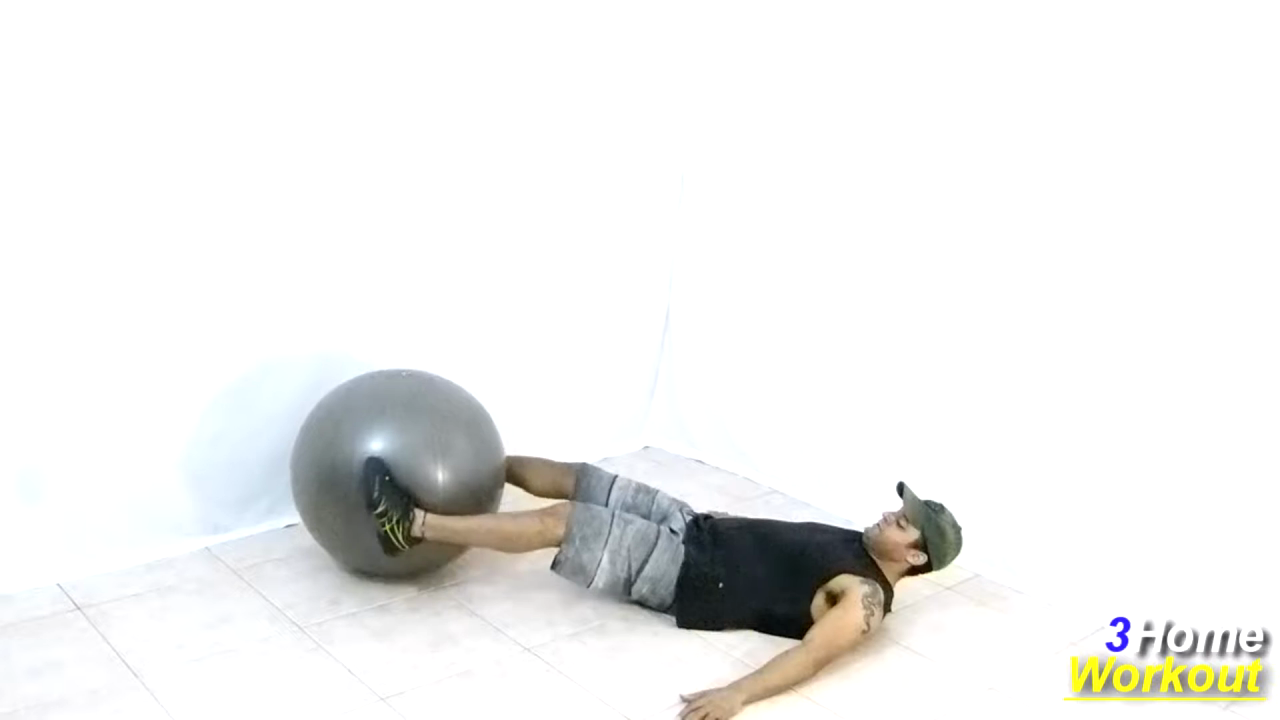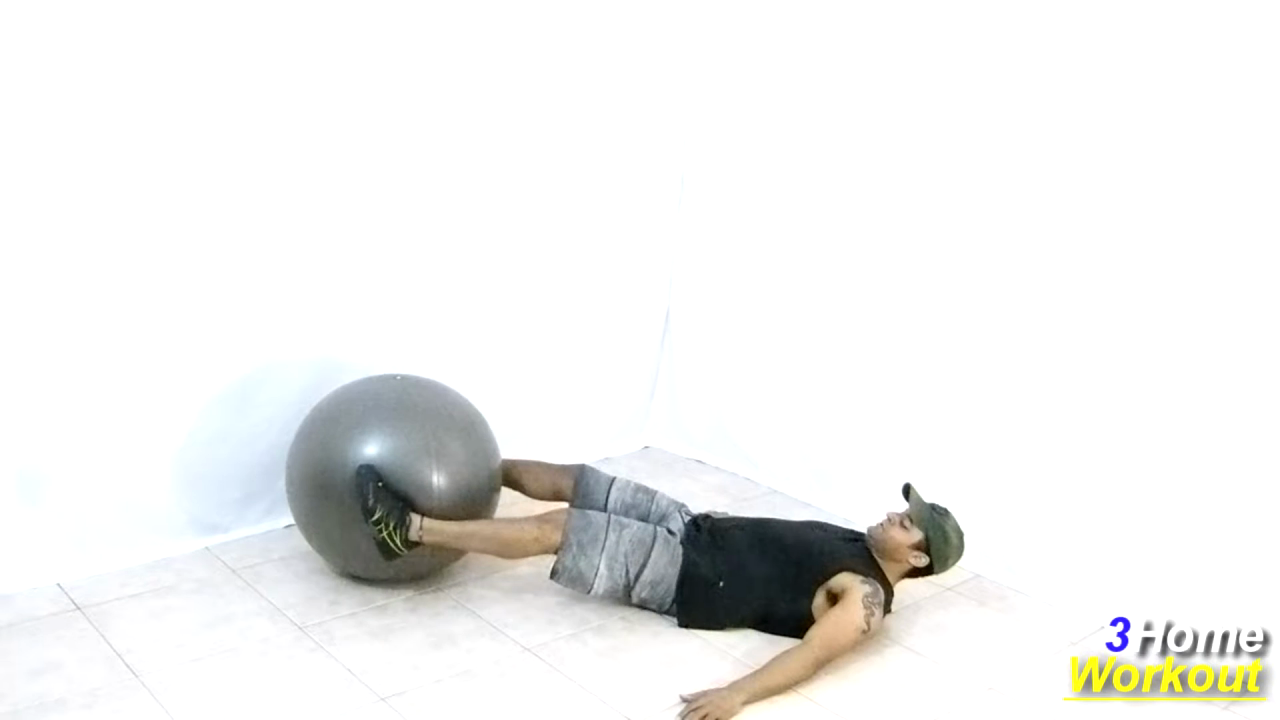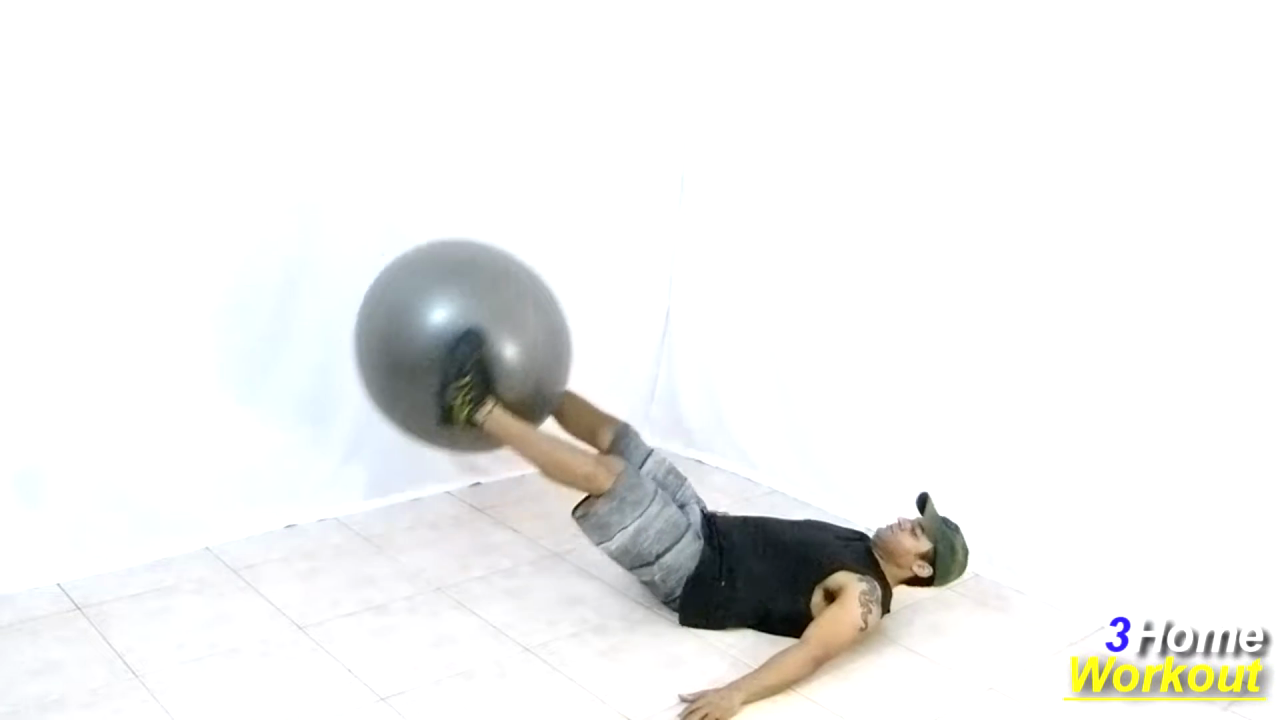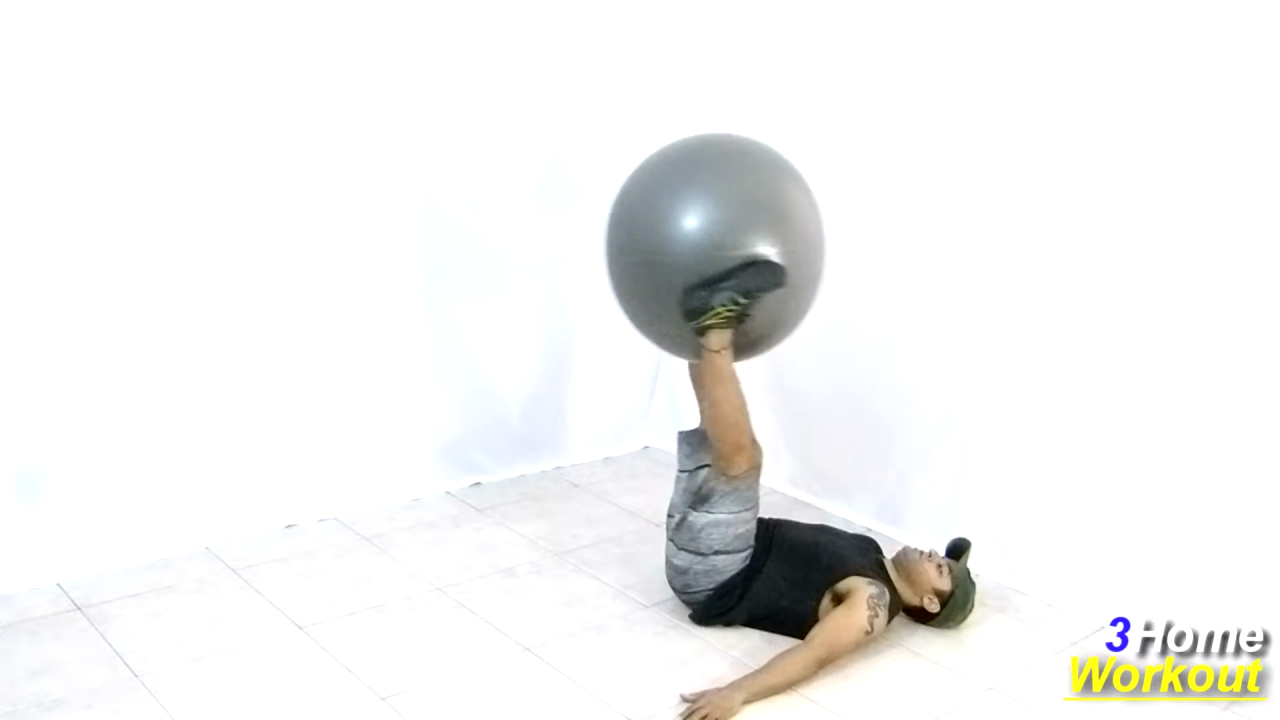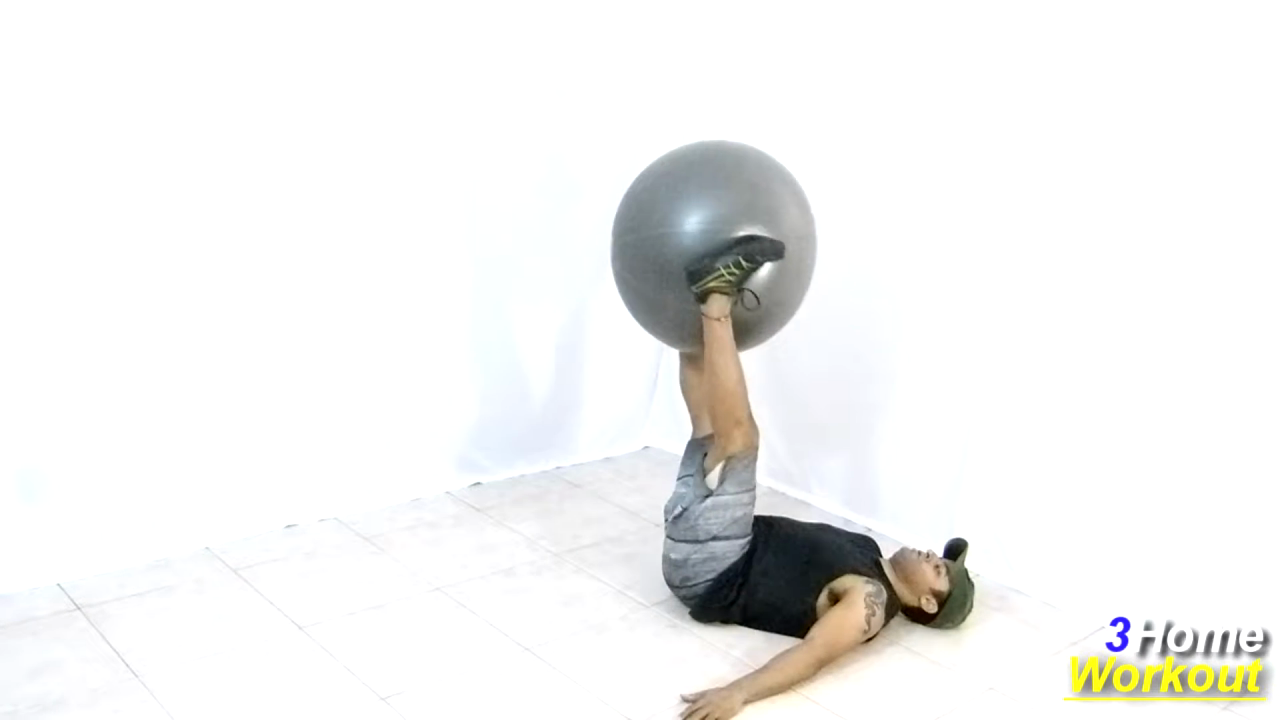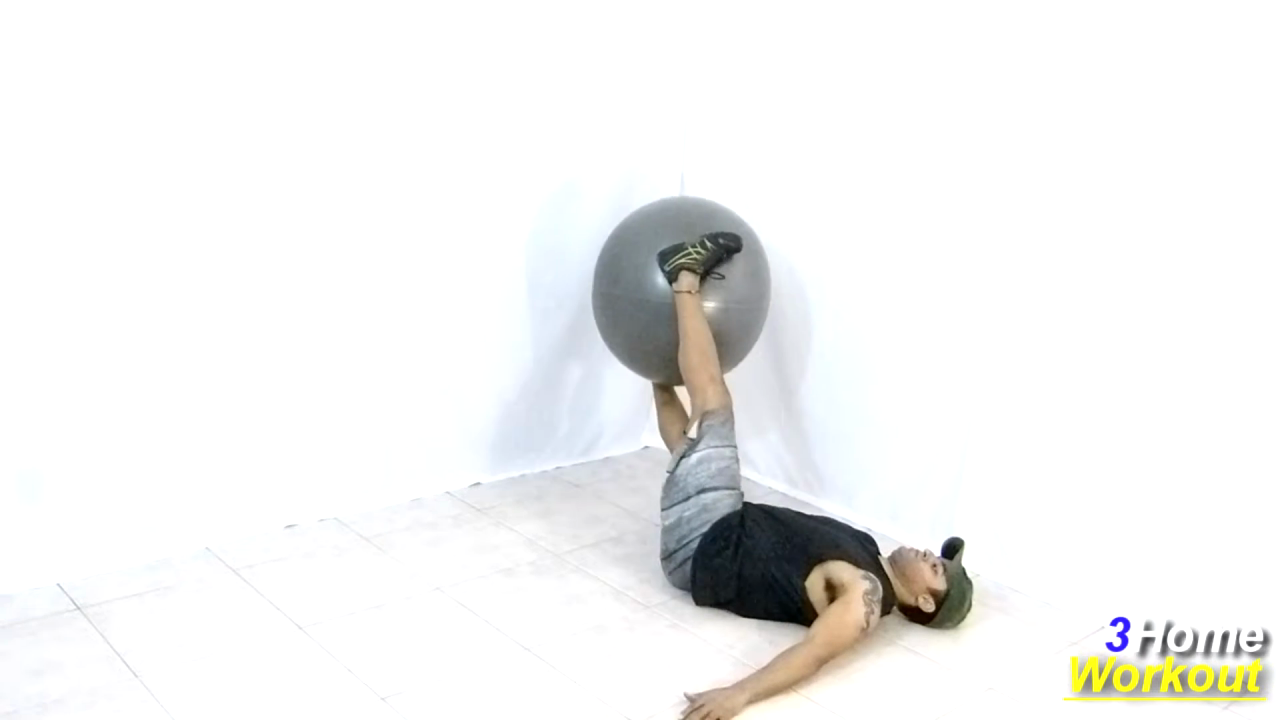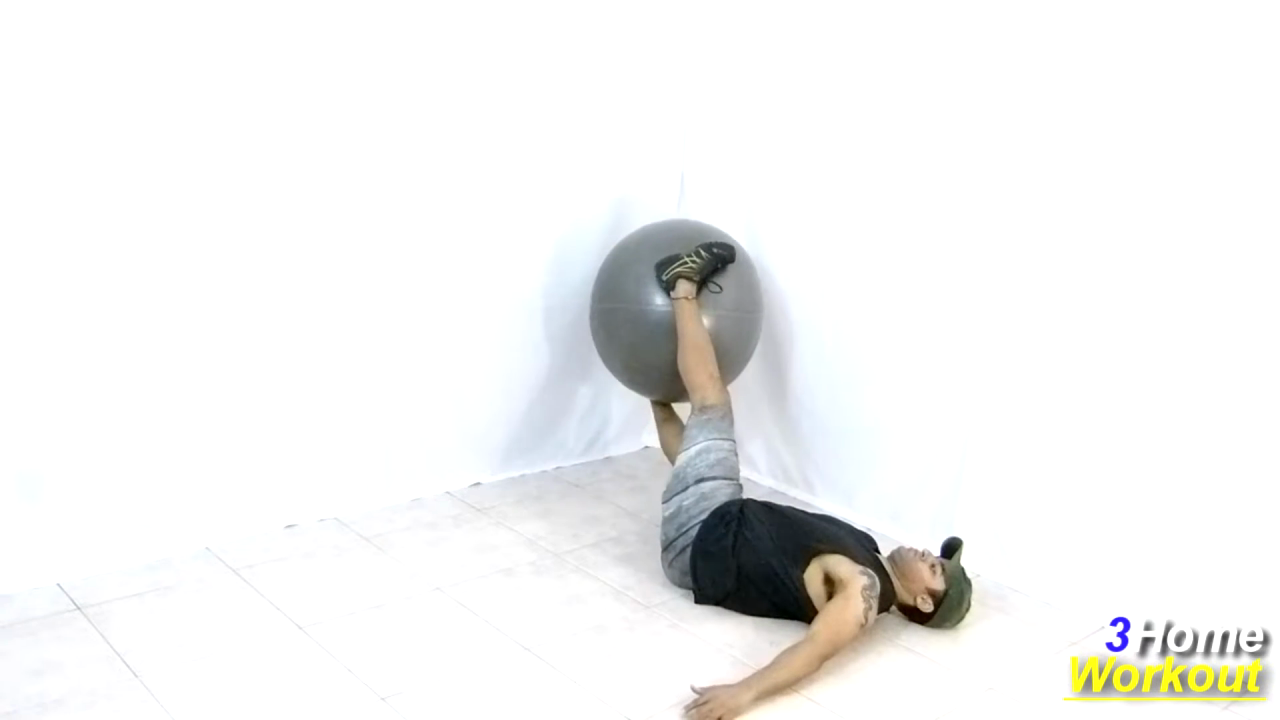
dt=0.5s
person 1, frame 1
left shoulder: (866, 597)
right shoulder: (851, 542)
left elbow: (811, 653)
right wrist: (714, 520)
left hip: (690, 577)
right hip: (695, 531)
left knee: (558, 521)
right knee: (573, 479)
left ankle: (413, 524)
person 1, frame 2
left shoulder: (864, 598)
right shoulder: (852, 543)
left elbow: (812, 653)
right wrist: (713, 522)
left hip: (690, 577)
right hip: (693, 531)
left knee: (553, 530)
right knee: (571, 480)
left ankle: (411, 529)
person 1, frame 3
left shoulder: (862, 599)
right shoulder: (856, 545)
left elbow: (808, 654)
left hip: (698, 579)
right hip: (707, 532)
left knee: (604, 474)
right knee: (612, 434)
left ankle: (478, 408)
person 1, frame 4
left shoulder: (871, 602)
right shoulder: (866, 553)
left elbow: (816, 654)
left hip: (711, 579)
left knee: (739, 453)
right knee: (722, 425)
left ankle: (715, 325)
right ankle: (713, 321)
person 1, frame 5
left shoulder: (870, 602)
right shoulder: (867, 552)
left elbow: (813, 654)
left hip: (709, 576)
right hip: (726, 553)
left knee: (737, 436)
right knee: (713, 424)
left ankle: (717, 295)
right ankle: (710, 299)
person 1, frame 6
left shoulder: (866, 595)
right shoulder: (865, 552)
left elbow: (814, 652)
left hip: (703, 547)
right hip: (714, 541)
left knee: (713, 406)
left ankle: (687, 278)
person 1, frame 7
left shoulder: (864, 591)
right shoulder: (866, 552)
left elbow: (815, 650)
left hip: (703, 540)
right hip: (711, 538)
left knee: (711, 401)
left ankle: (684, 284)
